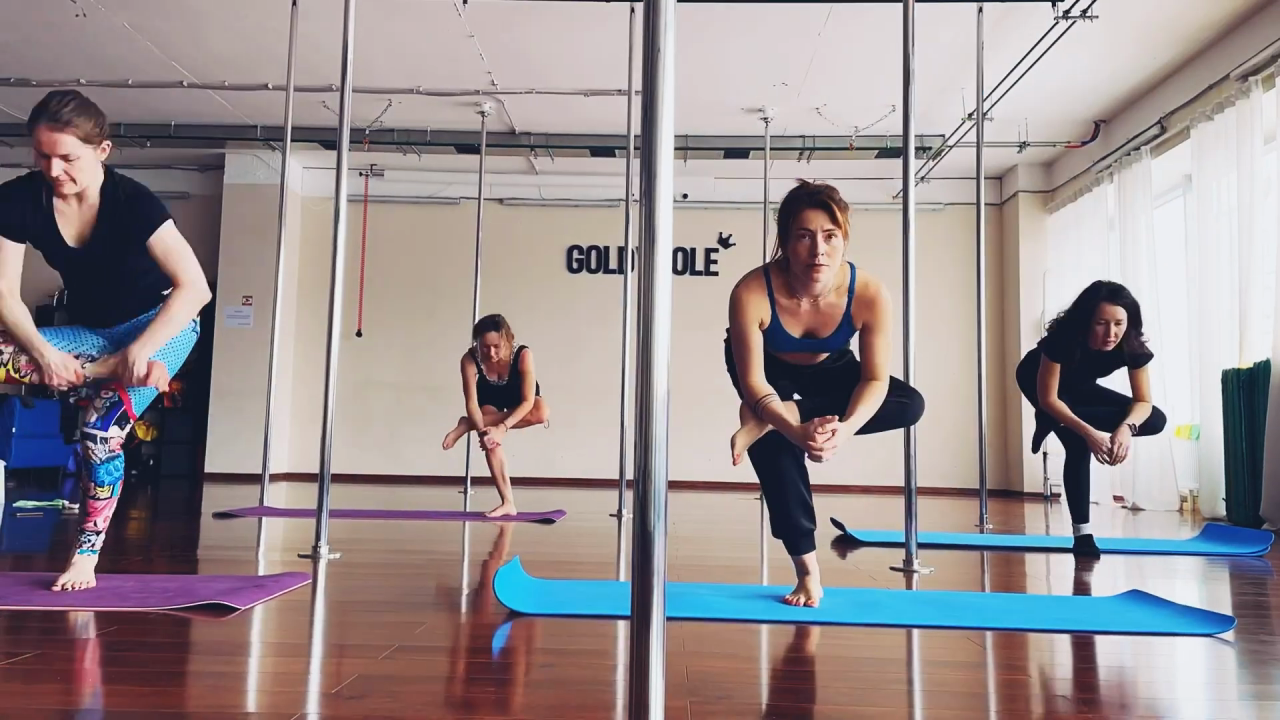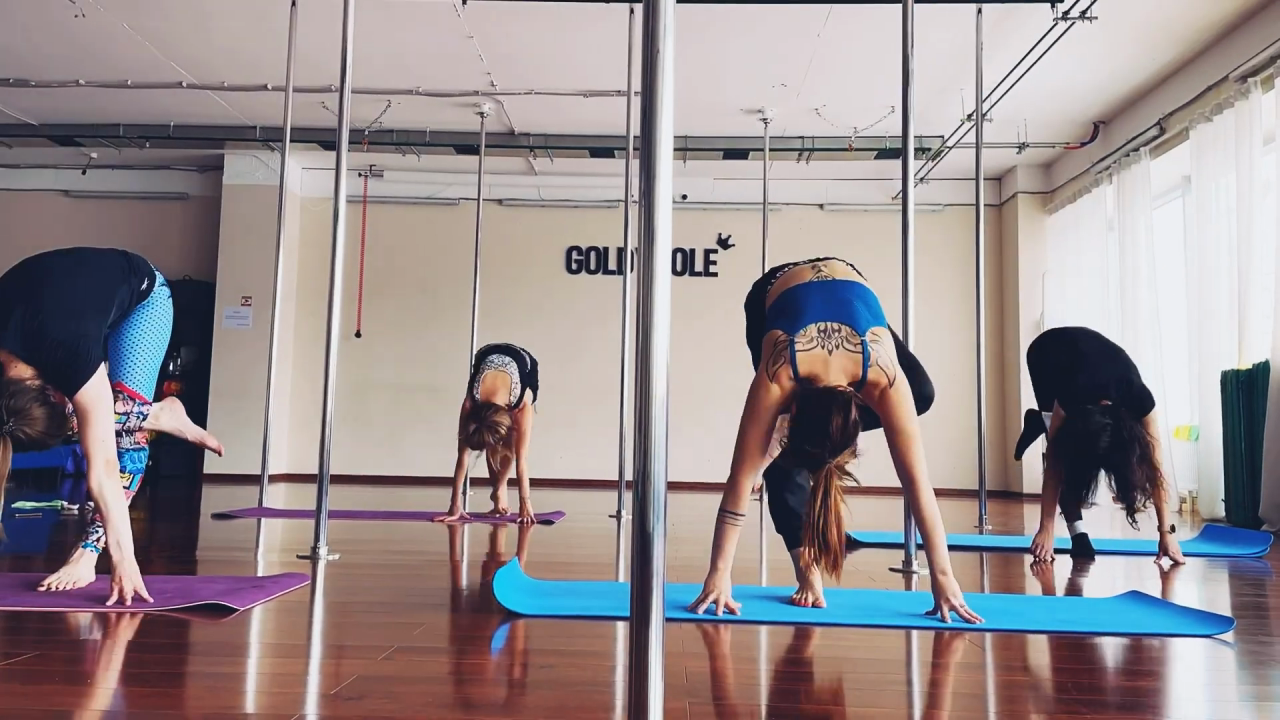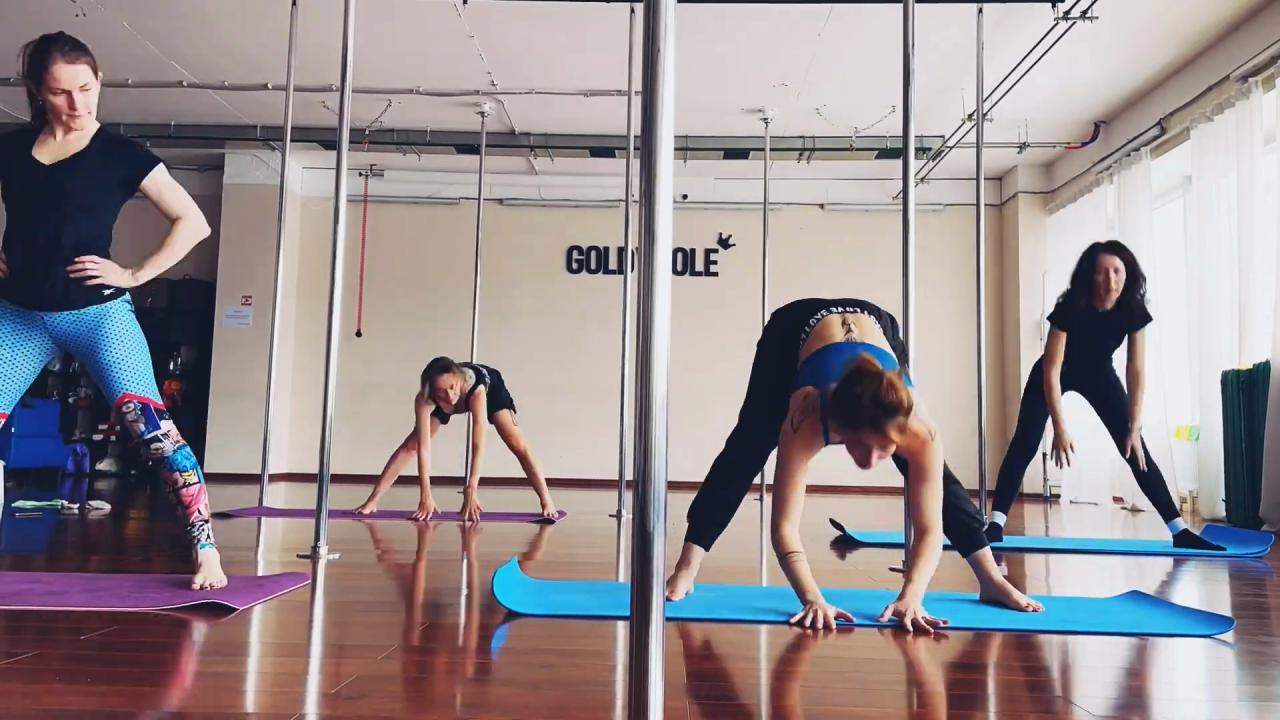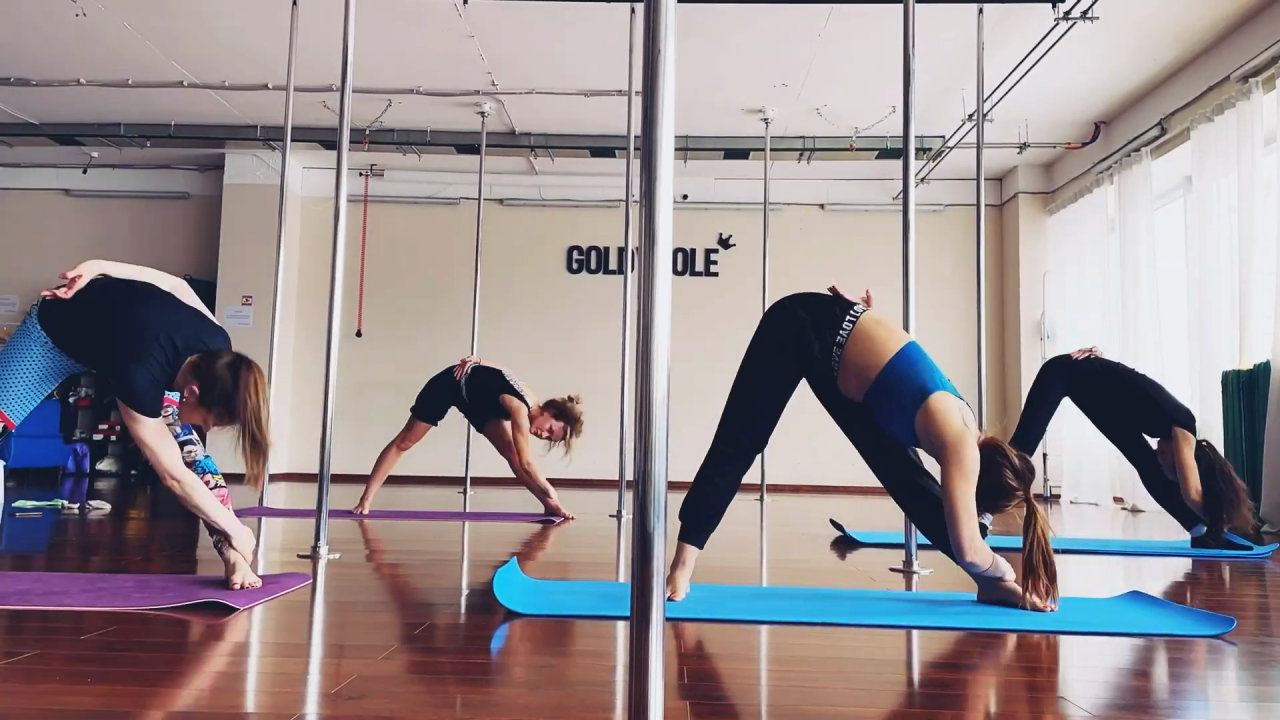
dt=0.4s
person 1, frame 1
left shoulder: (133, 204)
left elbow: (195, 288)
left wrist: (141, 347)
right wrist: (42, 351)
left hip: (157, 322)
right hip: (95, 331)
left knee: (102, 424)
left ankle: (85, 556)
person 1, frame 2
left shoulder: (70, 349)
left elbow: (102, 466)
left wrist: (122, 558)
left hip: (140, 296)
left knee: (124, 419)
left ankle: (87, 555)
right ankle: (162, 416)
person 1, frame 3
left shoulder: (115, 149)
left elbow: (194, 223)
left wrist: (132, 273)
left hip: (96, 311)
left knee: (148, 422)
left ankle: (206, 553)
person 1, frame 4
left shoulder: (215, 346)
left elbow: (174, 283)
right elbow: (172, 474)
right wrist: (231, 528)
right hip: (53, 331)
left knee: (183, 441)
left ankle: (235, 554)
person 2, frame 1
left shoulder: (867, 291)
right shoulder: (754, 292)
left elbow: (875, 381)
right elbow: (754, 386)
left wrist: (842, 427)
right wrist: (797, 429)
left hip: (830, 371)
right hip: (772, 372)
left knee: (908, 403)
person 2, frame 2
left shoulder: (884, 379)
right shoulder: (779, 376)
left elbow: (918, 483)
right elbow: (740, 481)
left wrist: (943, 575)
right wrist: (719, 575)
left knee: (919, 393)
right knee: (783, 455)
right ankle: (807, 571)
person 2, frame 3
left shoulder: (920, 430)
right shoulder: (809, 415)
left elbow: (930, 531)
right elbow: (784, 528)
left wrist: (910, 598)
right wrist: (813, 599)
left knee: (930, 470)
left ankle: (990, 577)
person 2, frame 4
left shoulder: (961, 434)
right shoulder: (961, 444)
right elbow: (967, 549)
right wrist: (1004, 572)
left hip: (840, 333)
right hip: (802, 325)
left knee: (901, 471)
right knee: (737, 444)
left ankle: (988, 581)
right ankle: (683, 564)
person 3, frame 1
left shoulder: (1133, 347)
right shoulder: (1063, 339)
left elbow: (1143, 401)
right elbow: (1047, 398)
left wrist: (1125, 428)
right wrist: (1089, 431)
left hip: (1080, 387)
right hip: (1038, 377)
left knee: (1155, 420)
right knee: (1078, 440)
left ankle: (1057, 419)
right ankle: (1082, 534)
person 3, frame 2
left shoulder: (1140, 401)
right shoulder: (1072, 399)
left elbow: (1154, 470)
right elbow: (1057, 465)
left wrist: (1167, 533)
right wrist: (1046, 531)
right knee: (1064, 455)
right ankle: (1077, 533)
person 3, frame 3
left shoulder: (1133, 311)
right shoulder: (1068, 307)
left elbow: (1137, 372)
right elbow: (1051, 371)
left wrist: (1134, 429)
right wrist: (1060, 429)
left hip: (1098, 373)
right hip: (1062, 374)
left knee: (1135, 449)
right knee: (1025, 444)
left ankle: (1178, 530)
right ankle: (996, 523)
person 3, frame 4
right shoulder: (1182, 427)
right elbow: (1193, 493)
right hip: (1063, 374)
left knee: (1145, 461)
right knee: (1024, 444)
left ankle: (1201, 532)
person 4, frame 1
left shoulder: (523, 355)
right shoulder: (469, 360)
left elbow: (528, 401)
right elbow: (471, 403)
left wrist: (501, 427)
right wrist: (483, 430)
left hip: (518, 396)
right hip: (490, 397)
left knee: (542, 413)
right knee: (491, 442)
right ankle: (507, 503)
person 4, frame 2
left shoulder: (521, 406)
right shoulder: (471, 405)
left elbow: (521, 457)
right elbow: (462, 456)
left wrist: (526, 501)
right wrist: (456, 505)
right knee: (489, 438)
left ankle: (499, 493)
right ankle: (499, 499)
person 4, frame 3
left shoulder: (478, 394)
right shoulder: (425, 398)
left elbow: (479, 448)
right elbow: (423, 448)
left wrist: (471, 493)
right wrist: (427, 497)
left knee: (518, 445)
right knee: (412, 443)
left ankle: (546, 501)
right ankle: (373, 499)
person 4, frame 4
left shoulder: (531, 405)
right shoulder: (519, 409)
right elbow: (524, 464)
right wrist: (547, 490)
left hip: (474, 397)
right hip: (452, 383)
left knee: (510, 451)
right knee: (404, 443)
left ankle: (549, 503)
right ankle: (366, 499)
